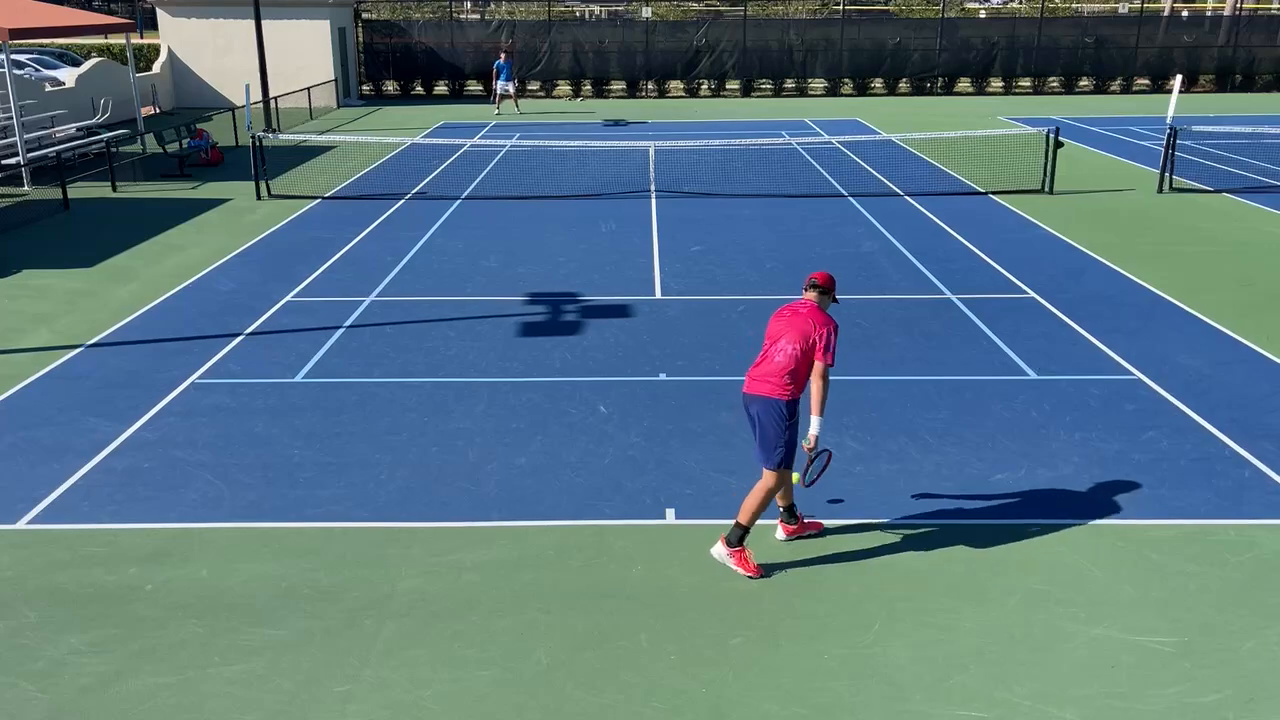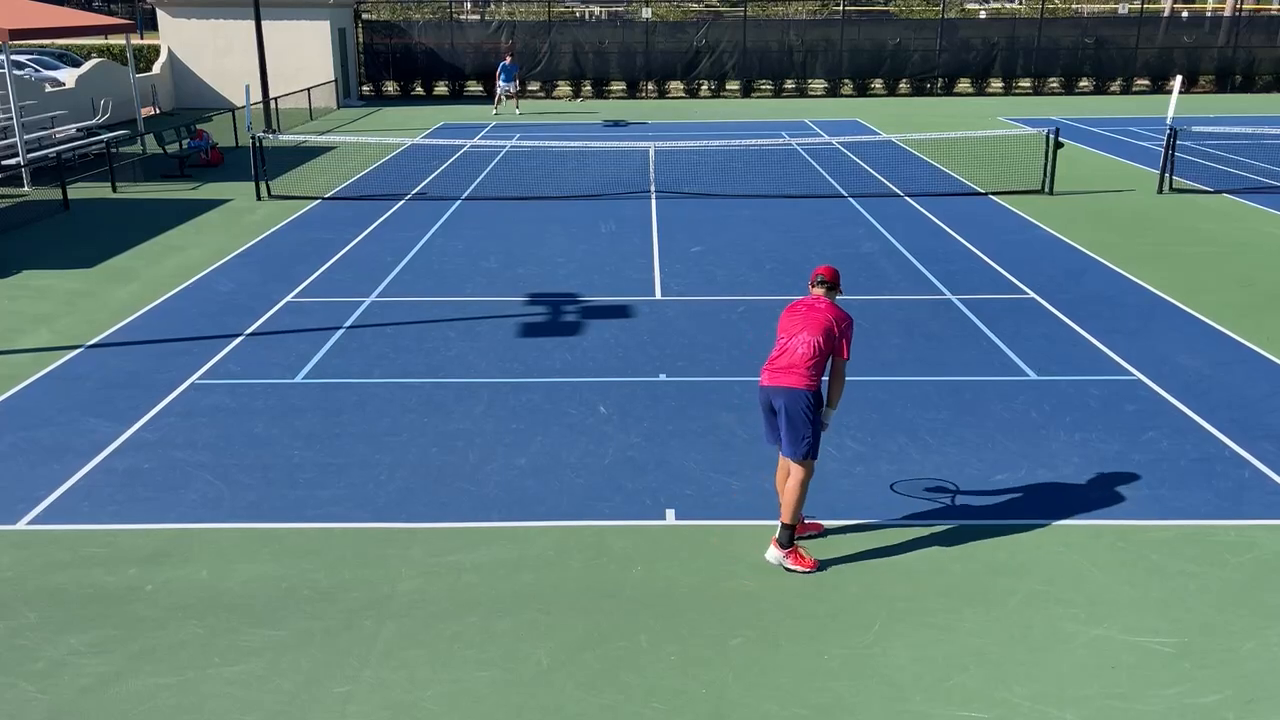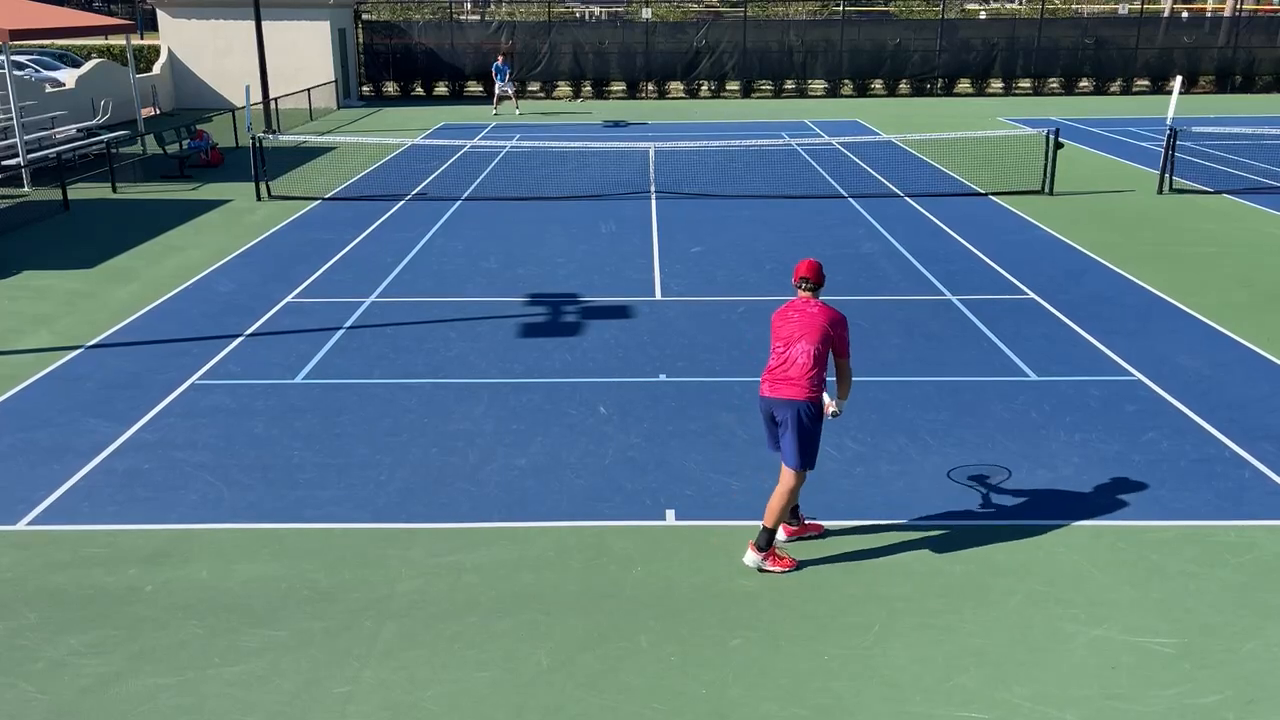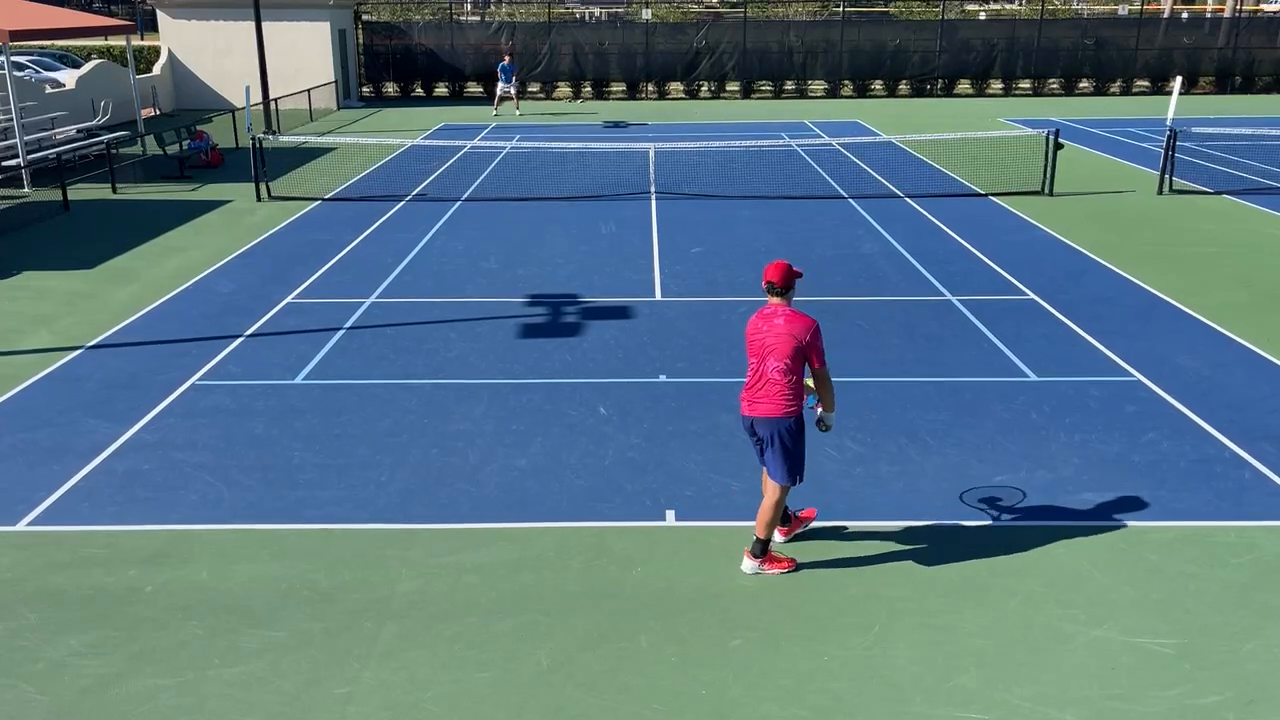
dt=0.5s
person 1, frame 1
left shoulder: (781, 312)
right shoulder: (825, 323)
right elbow: (818, 378)
right wrist: (815, 428)
left hip: (752, 390)
right hip: (776, 398)
left knee: (781, 460)
right knee: (773, 478)
left ankle: (790, 522)
right ankle: (730, 544)
person 1, frame 2
left shoulder: (791, 309)
right shoulder: (841, 318)
right elbow: (837, 373)
right wrist: (827, 414)
left hip: (768, 384)
right hip: (799, 390)
left knee: (788, 456)
right knee: (802, 469)
left ankle: (792, 522)
right ankle: (783, 546)
person 1, frame 3
left shoulder: (779, 314)
right shoulder: (835, 318)
right elbow: (843, 370)
right wrist: (839, 402)
left hip: (768, 394)
right hip: (800, 401)
left knee: (790, 464)
right knee: (793, 476)
left ankle: (792, 523)
right ankle: (760, 550)
person 1, frame 4
left shoulder: (753, 322)
right shoulder: (807, 325)
right elbow: (822, 380)
right wrist: (828, 413)
left hip: (749, 410)
right hip: (781, 415)
left knee: (771, 472)
right knee: (778, 486)
left ankle: (785, 523)
right ankle: (756, 556)
